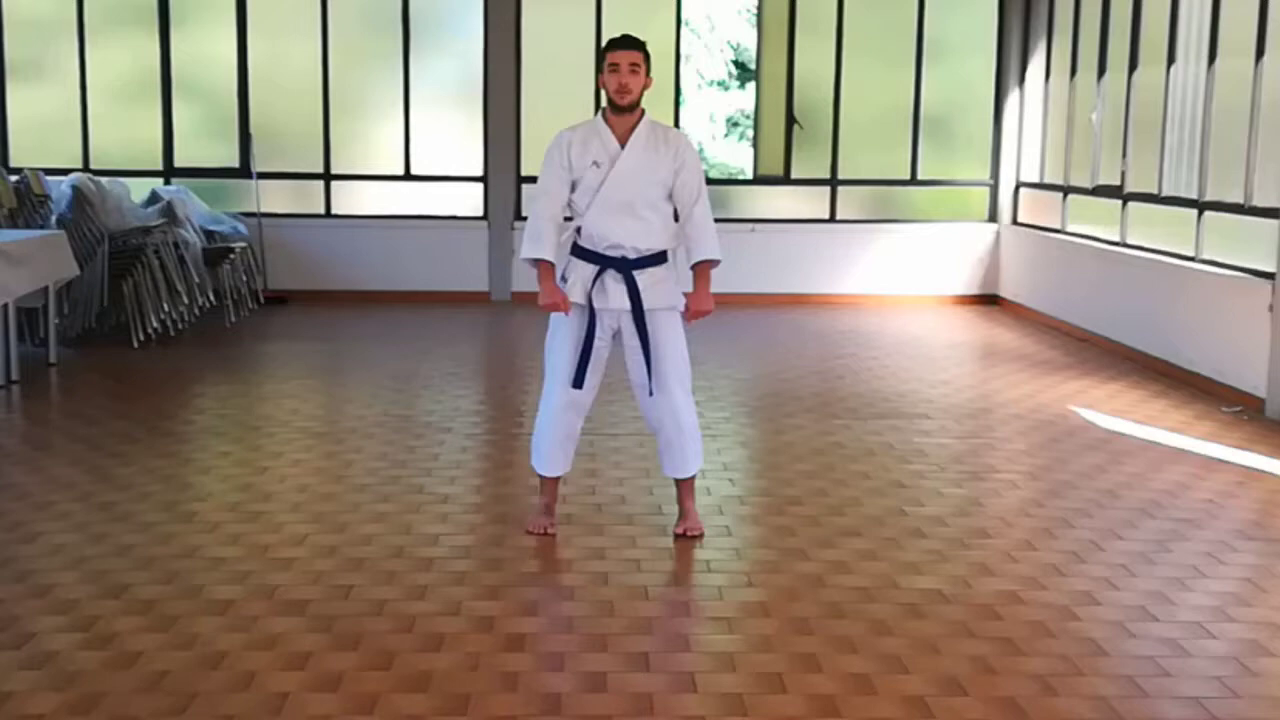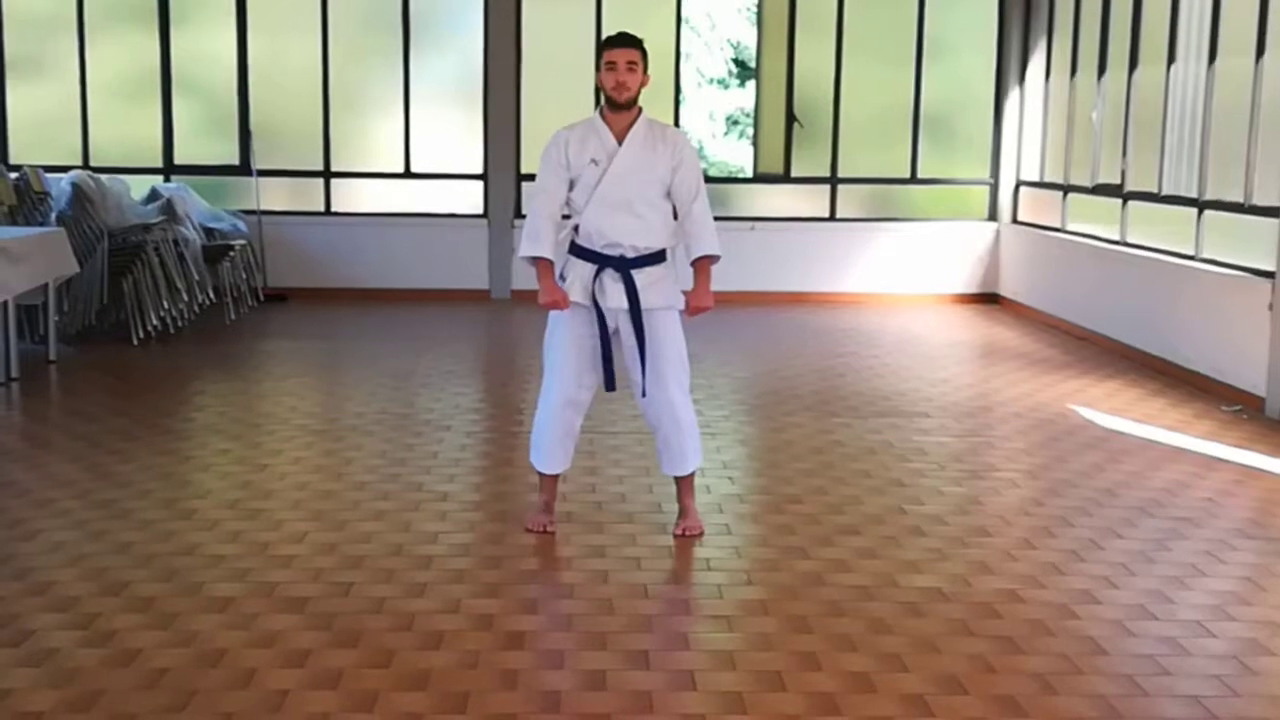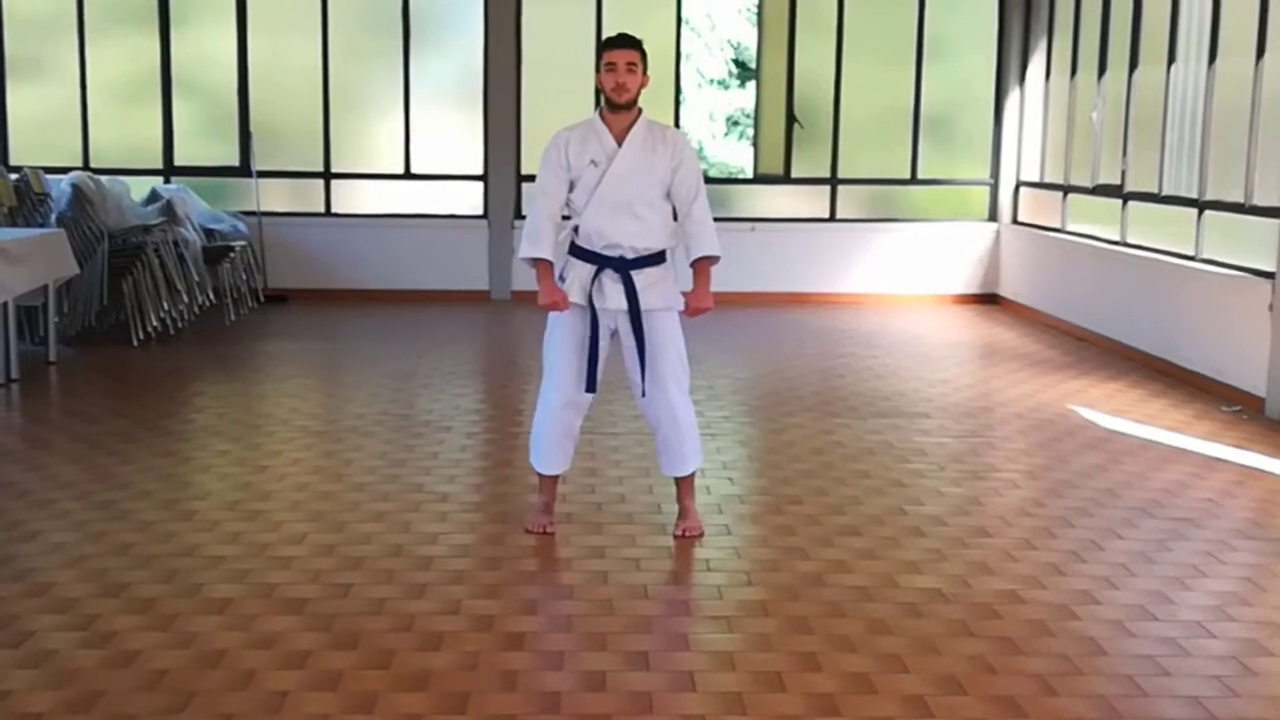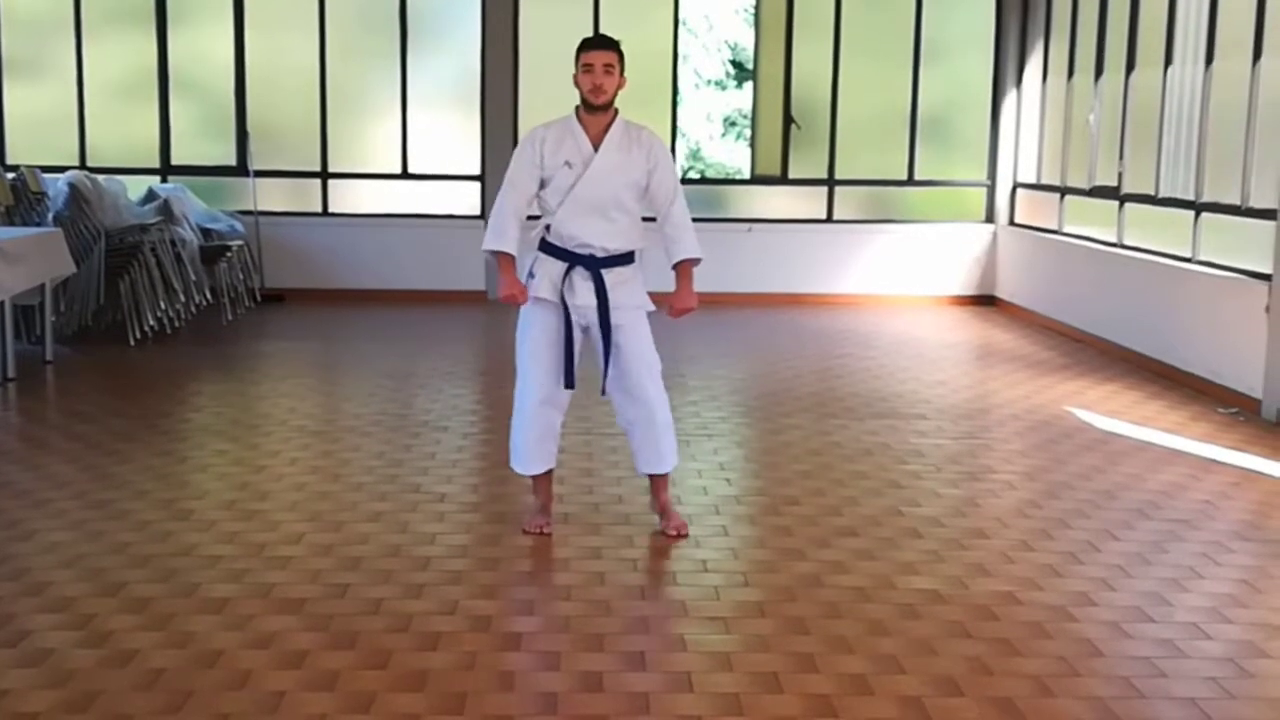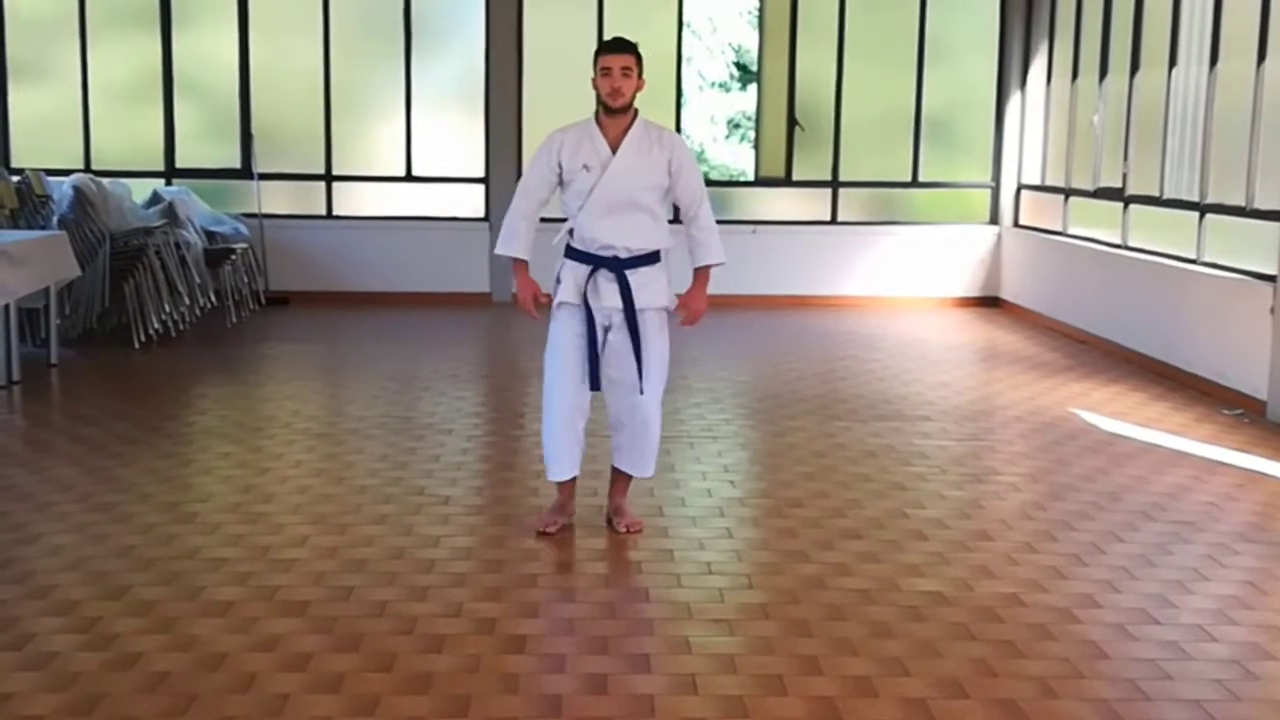
dt=0.5s
person 1, frame 1
left shoulder: (674, 146)
right shoulder: (570, 144)
left elbow: (695, 216)
right elbow: (546, 214)
left wrist: (701, 286)
right wrist: (546, 282)
left hip: (652, 284)
right hip: (585, 281)
left knee: (669, 395)
right knee: (564, 393)
left ankle: (686, 504)
right ankle: (547, 501)
person 1, frame 2
left shoulder: (672, 143)
right shoulder: (568, 142)
left elbow: (694, 212)
right elbow: (543, 212)
left wrist: (702, 282)
right wrist: (546, 280)
left hip: (650, 281)
right hip: (584, 279)
left knee: (668, 394)
right knee: (562, 391)
left ankle: (686, 503)
right ankle: (546, 499)
person 1, frame 3
left shoulder: (671, 145)
right shoulder: (568, 143)
left elbow: (694, 213)
right elbow: (543, 213)
left wrist: (701, 282)
right wrist: (546, 280)
left hip: (649, 282)
right hip: (583, 279)
left knee: (668, 395)
right knee: (561, 393)
left ankle: (687, 503)
right ankle: (545, 499)
person 1, frame 4
left shoulder: (646, 145)
right shoulder: (542, 140)
left elbow: (672, 213)
right elbow: (510, 207)
left wrist: (684, 283)
right wrist: (506, 271)
left hip: (617, 280)
right hip: (551, 277)
left knee: (644, 391)
right knee: (538, 392)
left ankle: (662, 498)
right ankle: (542, 500)
person 1, frame 5
left shoulder: (668, 146)
right shoulder: (563, 143)
left elbow: (698, 214)
right elbow: (525, 207)
left wrist: (699, 286)
right wrist: (521, 275)
left hip: (642, 283)
right hip: (579, 280)
left knee: (639, 397)
right knee: (563, 394)
left ankle: (618, 499)
right ankle: (564, 497)
